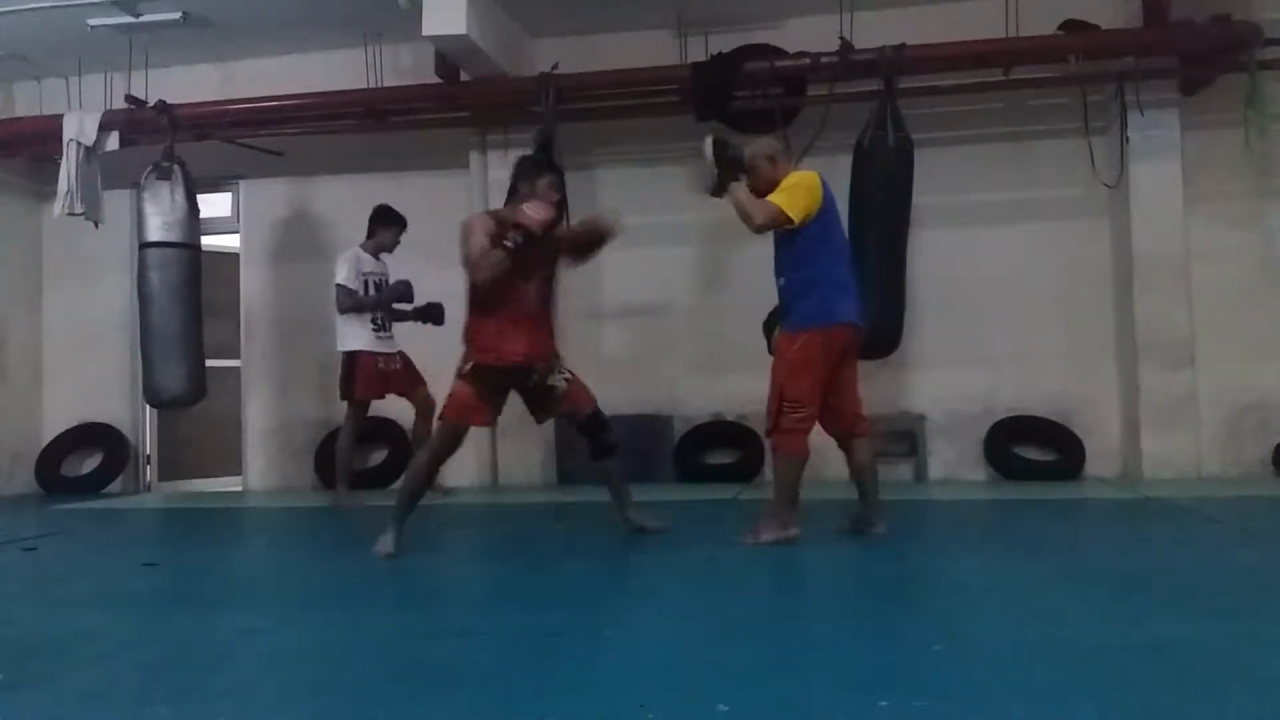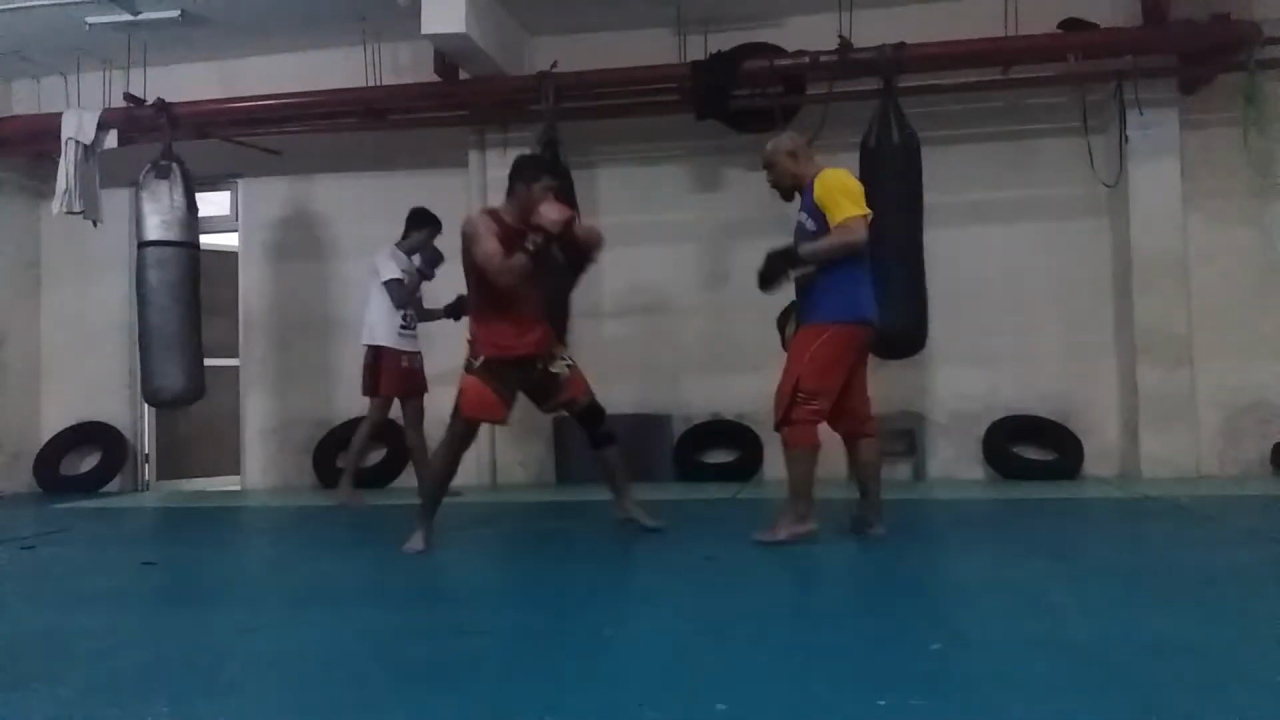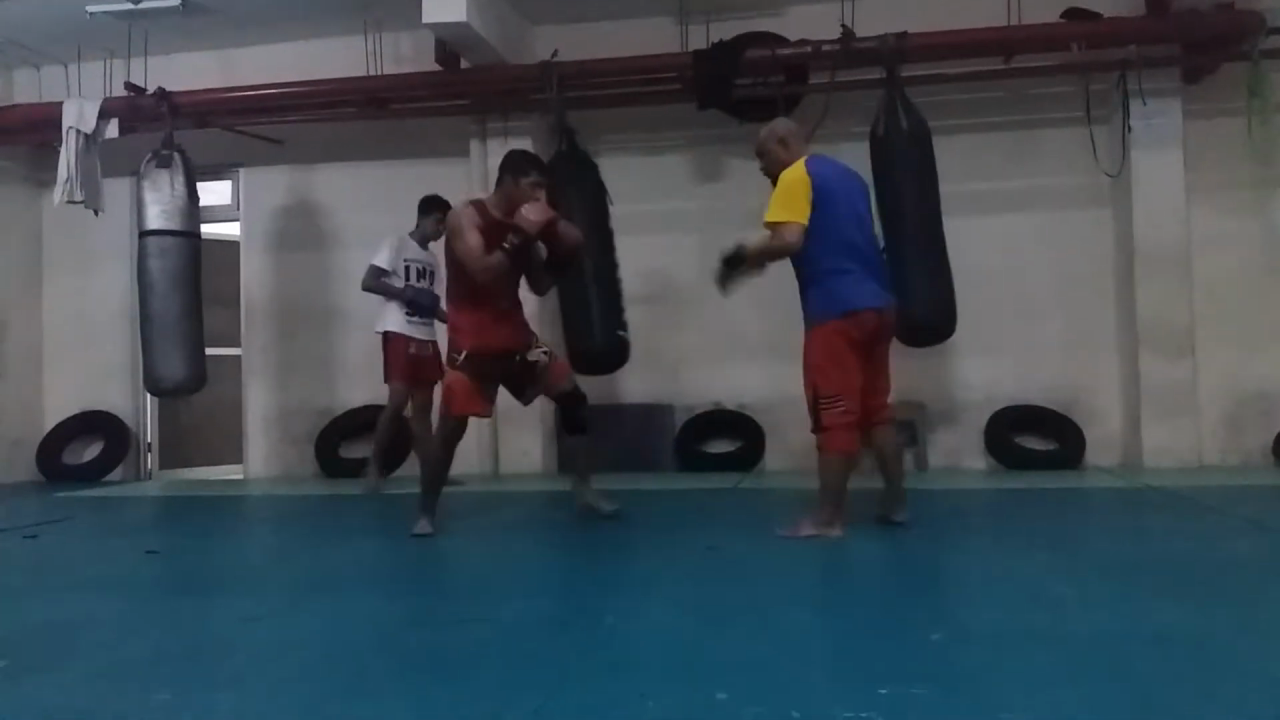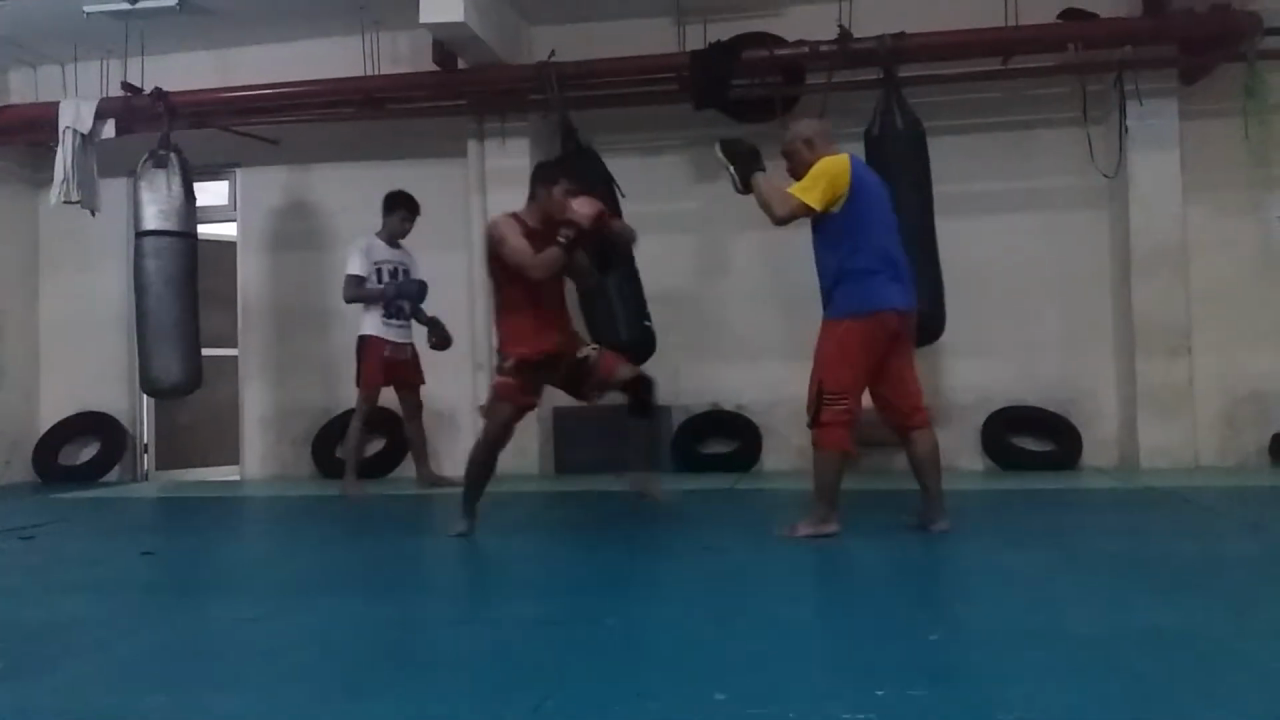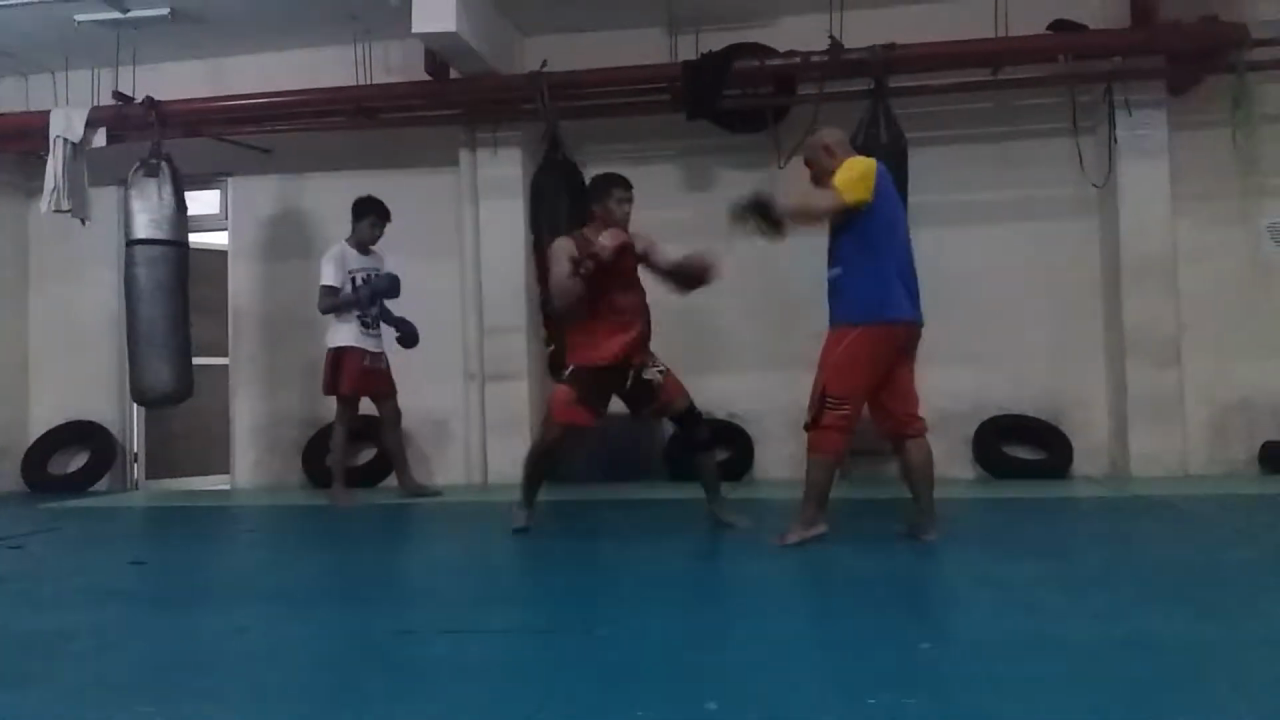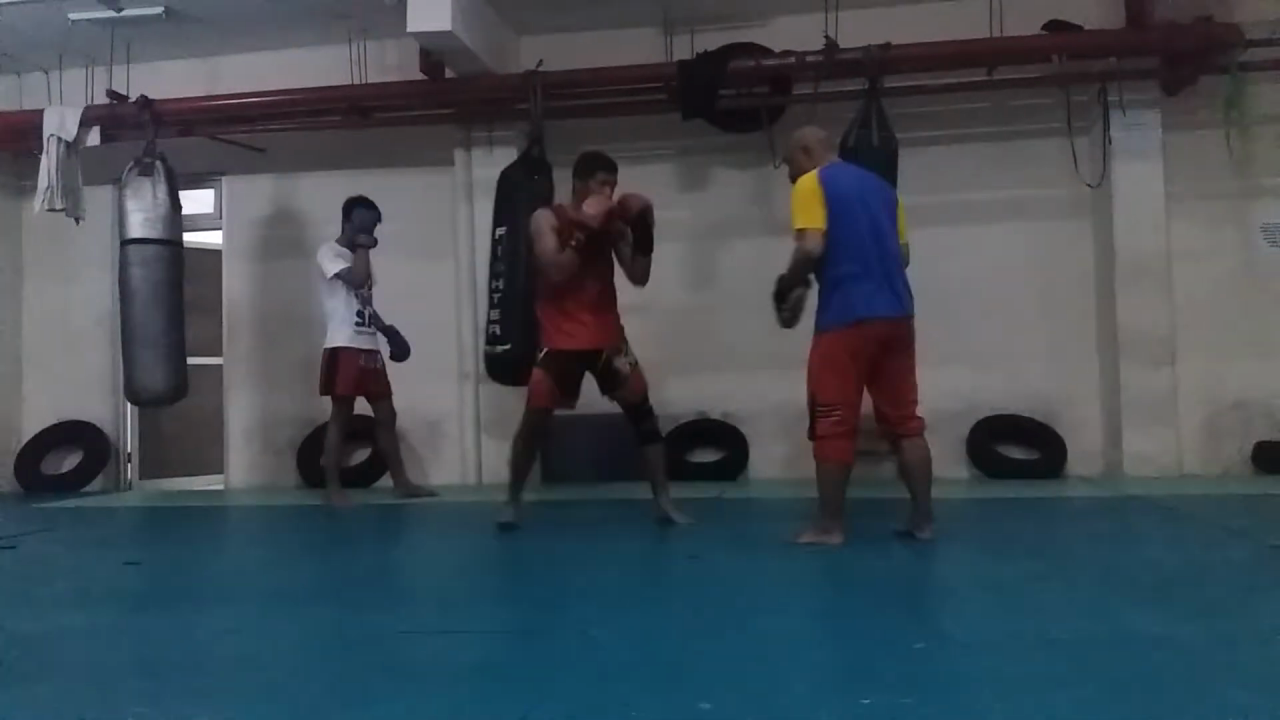
dt=0.4s
person 1, frame 1
left shoulder: (804, 182)
right shoulder: (796, 192)
left elbow: (759, 219)
left wrist: (731, 180)
left hip: (814, 323)
right hip: (839, 321)
left knee: (788, 419)
right knee: (848, 420)
left ankle: (782, 517)
right ankle: (871, 513)
person 1, frame 2
left shoulder: (834, 181)
right shoulder: (814, 196)
left elbow: (855, 236)
left wrist: (795, 254)
right wrist: (791, 262)
left hip: (834, 319)
right hip: (843, 318)
left knee: (795, 410)
right knee: (855, 418)
left ankle: (799, 512)
right ankle: (871, 513)
person 1, frame 3
left shoulder: (795, 177)
right shoulder: (846, 174)
left elbow: (787, 241)
left wrist: (745, 257)
left hip: (835, 310)
right hip: (875, 304)
left knee: (833, 415)
right knee: (874, 410)
left ankle: (828, 517)
right ankle: (895, 500)
person 1, frame 4
left shoulder: (834, 168)
right shoulder: (863, 174)
left elbow: (782, 211)
left wrist: (753, 172)
left hip: (857, 310)
right hip: (896, 307)
left knee: (832, 412)
right knee: (909, 411)
left ankle: (823, 515)
right ankle: (935, 509)
person 1, frame 5
left shoulder: (863, 169)
right shoulder: (872, 189)
left elbow: (824, 205)
left wrist: (773, 208)
left hip: (867, 319)
right hip: (899, 318)
left knee: (829, 416)
right knee: (904, 421)
left ankle: (811, 518)
right ankle: (925, 519)
person 1, frame 6
left shoulder: (813, 182)
right shoulder: (879, 185)
left elbow: (811, 248)
right elbow: (902, 253)
left wrist: (790, 283)
left hip: (846, 319)
right hip: (896, 315)
left knee: (832, 425)
right knee: (903, 420)
left ankle: (829, 525)
right ankle: (923, 517)
person 2, frame 1
left shoulder: (547, 228)
right shoulder: (482, 226)
right elbow: (482, 276)
left wrist: (594, 232)
right wrist: (519, 235)
left hip: (538, 355)
right hip: (488, 356)
left knee: (596, 425)
right knee: (444, 442)
left ankle: (627, 510)
right ankle: (394, 528)
person 2, frame 2
left shoulder: (541, 226)
right shoulder: (480, 225)
right elbow: (504, 278)
left wrist: (576, 239)
right wrist: (539, 238)
left hip: (540, 347)
right hip: (494, 351)
left knee: (593, 415)
right knee: (457, 436)
left ankle: (626, 503)
right ankle: (422, 527)
person 2, frame 3
left shoulder: (524, 223)
right shoulder: (466, 217)
left elbow: (541, 286)
right elbow: (482, 273)
left wrist: (559, 250)
right wrist: (518, 238)
left hip: (516, 335)
right hip: (473, 340)
left knee: (572, 398)
right knee: (451, 427)
left ankle: (583, 489)
right ankle: (427, 513)
person 2, frame 4
left shoulder: (558, 228)
right shoulder: (504, 227)
left elbow: (588, 279)
right elbow: (537, 270)
left wrist: (605, 239)
right wrist: (573, 232)
left hip: (563, 341)
right hip: (522, 349)
left knee: (638, 384)
right knee: (496, 432)
right ankle: (467, 513)
person 2, frame 5
left shoulder: (635, 244)
right shoulder: (566, 248)
left elbow: (680, 281)
right elbow: (560, 302)
left wrist: (691, 270)
right wrist: (593, 264)
left hip: (635, 356)
right hip: (587, 360)
left knee: (691, 419)
right knee: (550, 437)
left ankle: (717, 504)
right ankle: (525, 506)
person 2, frame 6
left shoulder: (612, 223)
right shoulder: (546, 220)
left elbow: (639, 277)
right elbow: (555, 272)
left wrist: (643, 231)
right wrist: (583, 232)
left hip: (607, 335)
right hip: (561, 338)
left knee: (642, 412)
right knee: (534, 419)
left ankle: (663, 501)
right ankle: (513, 500)
person 3, frame 1
left shoulder: (381, 265)
right shoulder: (350, 259)
right elbow: (343, 304)
left wrist: (417, 313)
right wrist: (384, 297)
left hip: (389, 350)
right hip: (361, 351)
left knee: (425, 402)
right knee: (355, 418)
right ankle: (342, 489)
person 3, frame 2
left shoulder: (412, 265)
right shoulder: (388, 257)
right elbow: (401, 298)
left wrist: (447, 311)
right wrist: (422, 272)
left hip: (410, 350)
right hip: (385, 348)
left knee: (415, 418)
right knee: (376, 416)
right ankle: (345, 483)
person 3, frame 3
left shoulder: (433, 259)
right shoulder: (396, 245)
right elbow: (368, 282)
right wrist: (406, 294)
left hip: (426, 338)
right hip: (398, 334)
left knee: (423, 406)
right knee: (398, 401)
right ankle: (375, 465)
person 3, frame 4
left shoulder: (407, 256)
right shoulder: (365, 248)
right elbow: (349, 293)
left wrist: (430, 322)
right wrist: (388, 291)
left hip: (404, 341)
right hip: (376, 338)
left knee: (413, 408)
right knee: (365, 405)
left ankle: (424, 471)
right ankle: (350, 476)
person 3, frame 5
left shoulder: (377, 259)
right shoulder: (336, 256)
right elbow: (325, 304)
left wrist: (396, 321)
right wrist: (362, 294)
left hip: (375, 349)
right hip: (348, 348)
left knee: (391, 415)
right knee: (345, 417)
left ankle: (406, 480)
right ankle: (338, 487)
person 3, frame 6
left shoulder: (361, 257)
right shoulder: (329, 253)
right elbow: (356, 281)
left wrist: (387, 330)
right wrist: (362, 244)
left hip: (370, 349)
right hip: (344, 348)
left knee: (386, 415)
right knee: (340, 416)
left ankle: (401, 481)
right ankle: (333, 487)
